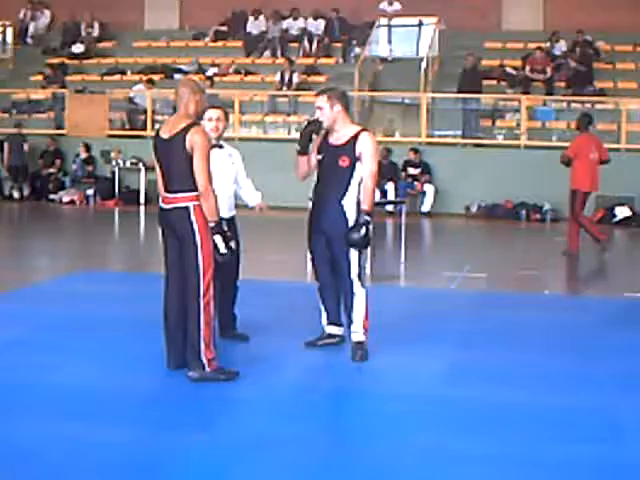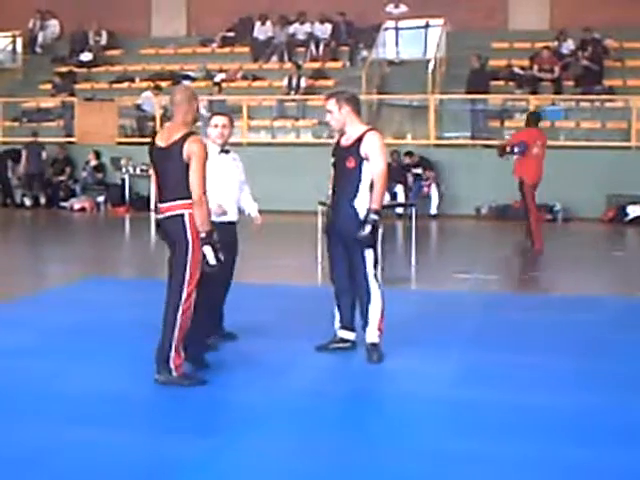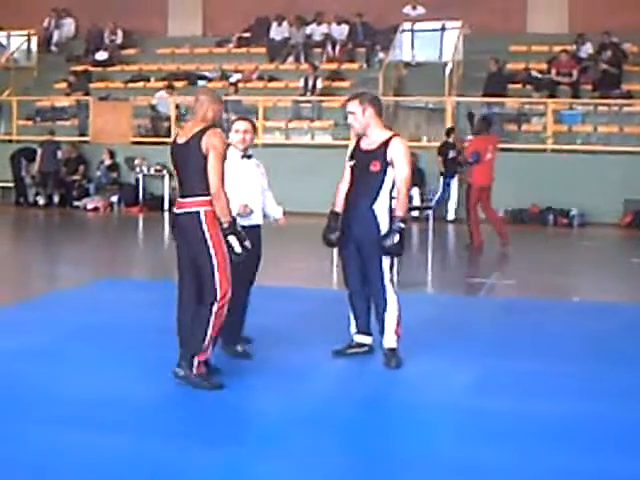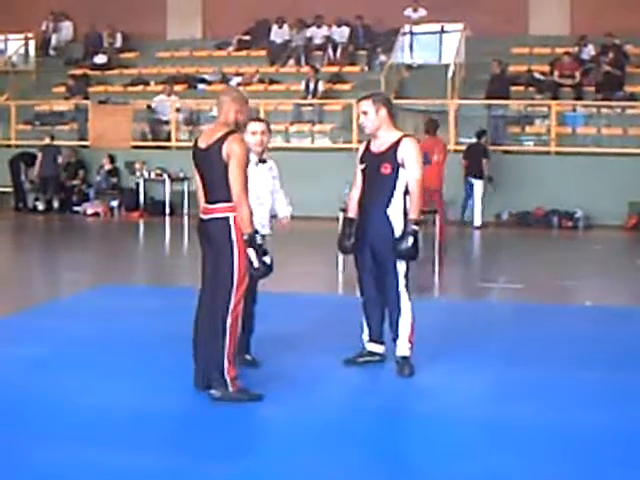
dt=1s
person 1, frame 1
left shoulder: (160, 132)
right shoulder: (196, 134)
left elbow: (161, 182)
right elbow: (203, 188)
right wrist: (216, 226)
left hip: (167, 211)
right hip: (191, 212)
left knee: (175, 283)
right knee: (199, 288)
left ankle: (176, 355)
right ankle: (201, 363)
person 1, frame 2
left shoulder: (156, 140)
right shoulder: (193, 142)
left elbow: (157, 188)
right elbow: (197, 197)
right wrist: (207, 237)
left hip: (164, 218)
right hip: (184, 219)
left knee: (183, 288)
right knee: (182, 292)
left ankle: (189, 350)
right ankle: (168, 368)
person 1, frame 3
left shoulder: (179, 137)
right shoulder: (213, 136)
right elbow: (216, 189)
right wrist: (230, 228)
left hip: (181, 214)
right hip: (202, 215)
left knee: (190, 290)
right knee: (219, 291)
left ankle: (191, 359)
right ankle: (192, 361)
person 1, frame 4
left shoulder: (200, 140)
right shoulder: (234, 142)
left elbow: (201, 191)
right elbow: (238, 198)
right wrist: (252, 239)
left hip: (207, 221)
right hip: (229, 222)
left knee: (210, 296)
right knee: (229, 302)
left ankle: (204, 373)
right ankle: (223, 382)
person 2, frame 1
left shoulder: (363, 139)
right shoulder: (321, 138)
left elbow: (369, 182)
right elbow: (302, 174)
left wrist: (364, 219)
right wrist: (304, 144)
left hip: (345, 218)
right hip: (318, 217)
left knee: (351, 279)
right knee: (324, 276)
left ankle: (358, 338)
right ankle: (333, 329)
person 2, frame 2
left shoulder: (371, 139)
right shoulder: (339, 141)
left elbow: (379, 180)
left wrist: (372, 217)
left hip: (359, 220)
right hip: (338, 220)
left knee: (366, 280)
right knee: (340, 279)
left ankle: (373, 340)
right ankle: (345, 334)
person 2, frame 3
left shoulder: (395, 145)
right shoulder: (355, 146)
left elbow: (402, 189)
left wrist: (397, 226)
right wrist: (334, 218)
left hip: (376, 227)
right hip: (350, 226)
left knee: (382, 286)
right knee: (355, 284)
left ankle: (390, 345)
right ankle: (361, 338)
person 2, frame 4
left shoulder: (406, 145)
right shoulder: (364, 149)
left elbow: (415, 189)
left wrist: (411, 228)
right wrist: (348, 224)
left hip: (391, 230)
right hip: (365, 230)
left knee: (396, 292)
right knee: (369, 290)
left ankle: (403, 353)
right ankle: (373, 347)
person 3, frame 1
left shoulder: (233, 154)
left elbow: (243, 182)
left wrist: (255, 200)
left hip: (227, 222)
left knee: (229, 277)
left ankle: (227, 326)
person 3, frame 2
left shoulder: (235, 159)
left elbow: (242, 188)
left wrist: (252, 210)
right wrist: (210, 206)
left hip: (228, 226)
left knee: (223, 278)
right knee: (205, 280)
left ankle: (215, 326)
right ankle: (199, 335)
person 3, frame 3
left shoulder: (257, 165)
right shoulder: (222, 161)
left elbow: (265, 194)
left wrist: (277, 212)
right wrist: (235, 207)
left hip: (253, 229)
left knee: (245, 281)
right knee: (237, 283)
left ankle: (232, 332)
right ankle: (231, 338)
person 3, frame 4
left shoulder: (270, 166)
left elbow: (276, 194)
left wrist: (284, 213)
left hip: (257, 236)
left knee: (246, 290)
right knee: (245, 292)
left ankle: (236, 341)
right ankle: (241, 349)
person 4, frame 1
left shoulder: (579, 140)
right shoulder: (596, 140)
left elbow: (564, 158)
right elbow: (606, 159)
left wrist: (569, 162)
left hip: (580, 183)
right hip: (589, 182)
left knee: (576, 214)
right knee: (576, 213)
left ankle: (600, 237)
right ankle: (573, 247)
person 4, frame 2
left shoulder: (523, 133)
right shoulder: (542, 135)
left elbow: (503, 147)
left wrist: (501, 150)
right wrist: (517, 151)
left hip: (526, 177)
right hip: (536, 176)
left knee: (530, 209)
right knee: (529, 207)
left ankle: (537, 244)
right ankle: (529, 235)
person 4, frame 3
left shoulder: (475, 142)
right shoulder: (493, 140)
left elbow: (467, 161)
left hip: (476, 180)
right hip: (488, 180)
left knee: (471, 210)
right knee: (487, 208)
left ankle: (476, 242)
right ankle: (503, 235)
person 4, frame 4
left shoulder: (424, 144)
right shoulder: (442, 144)
left hip: (426, 181)
right hip: (437, 182)
left knee: (421, 208)
right knee: (440, 211)
right ankle: (441, 239)
